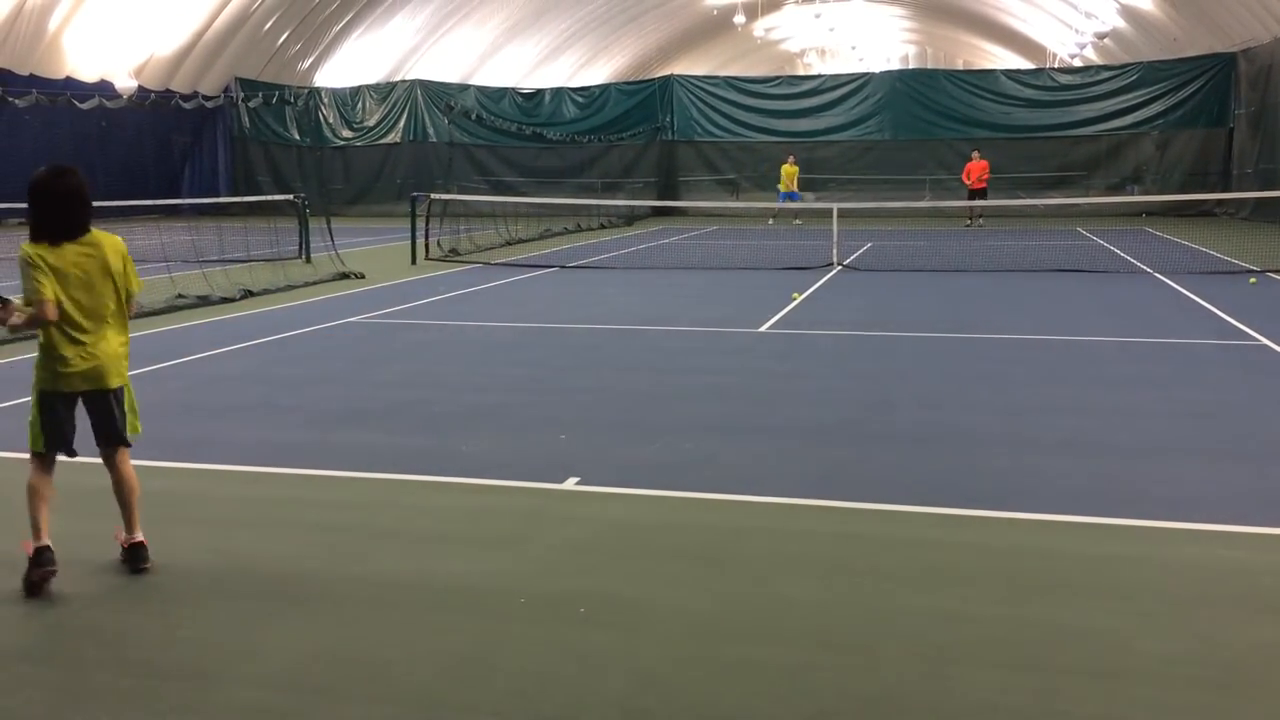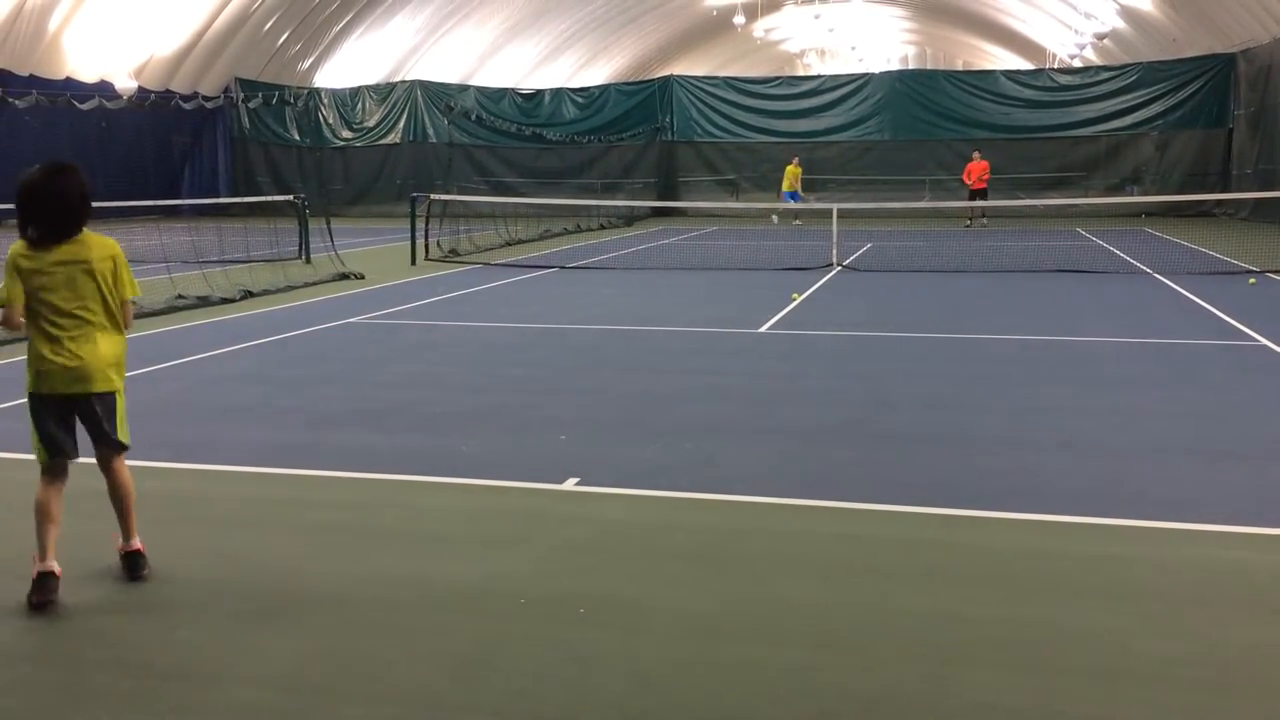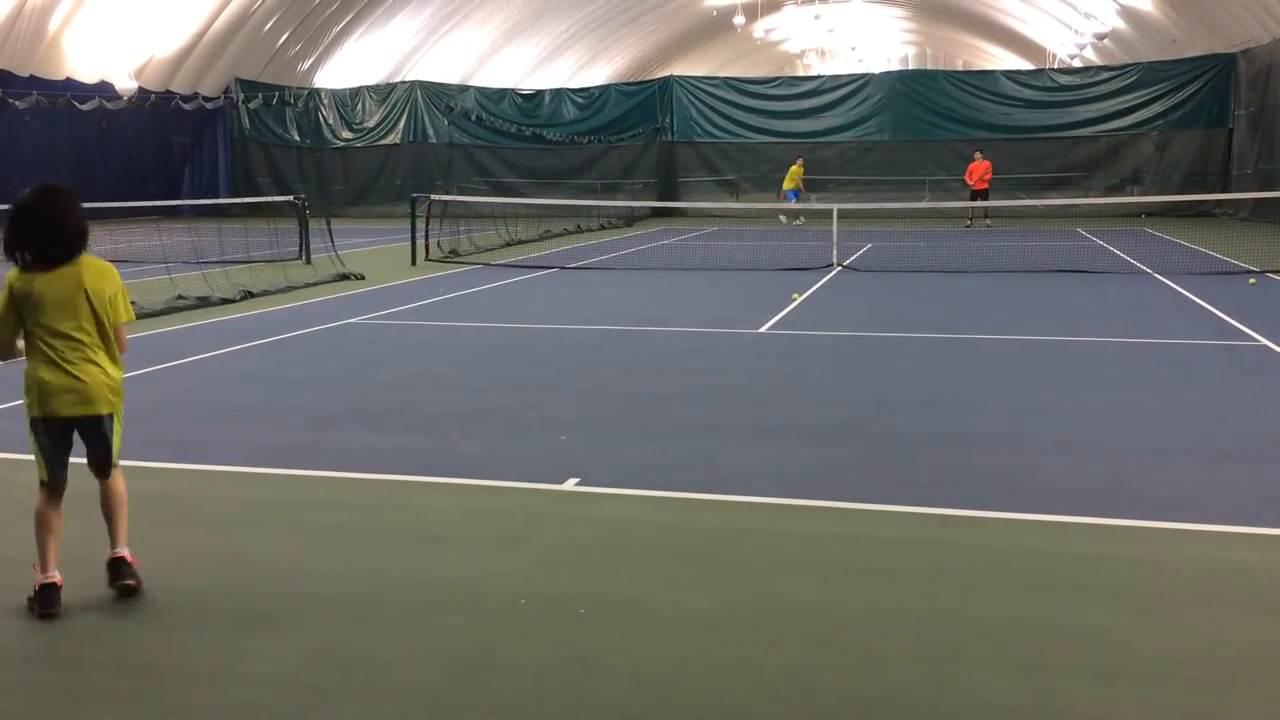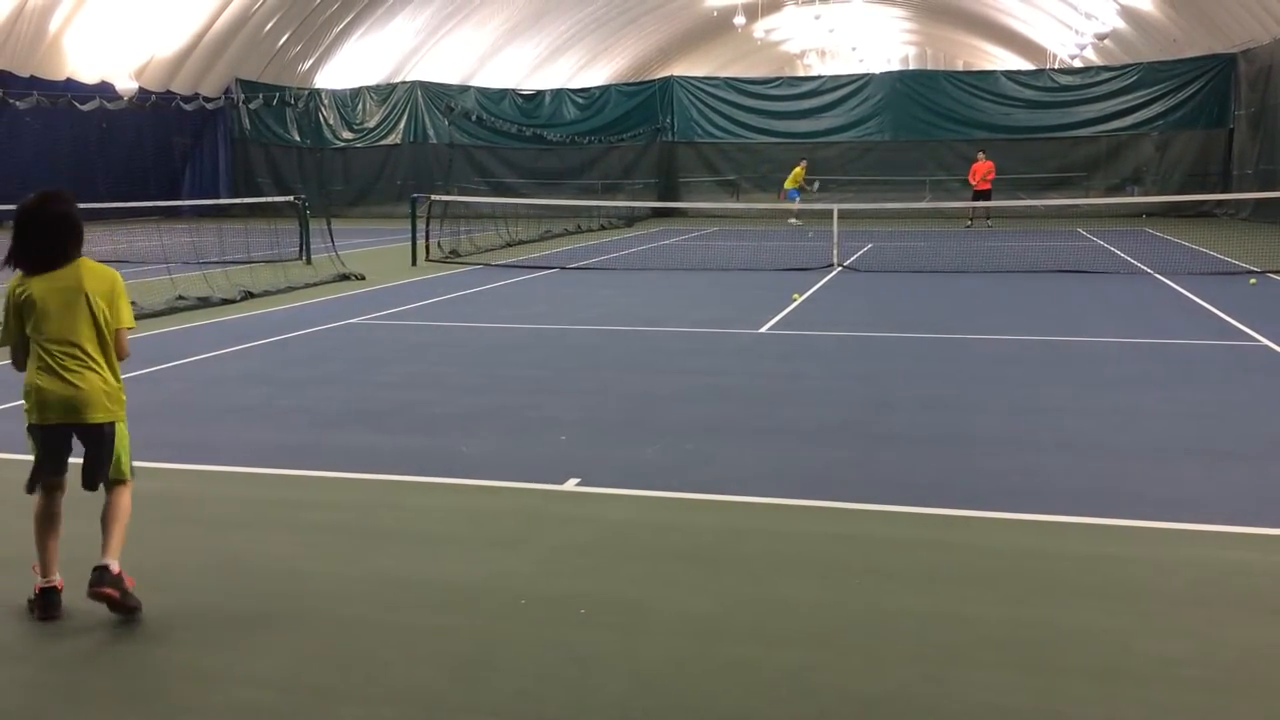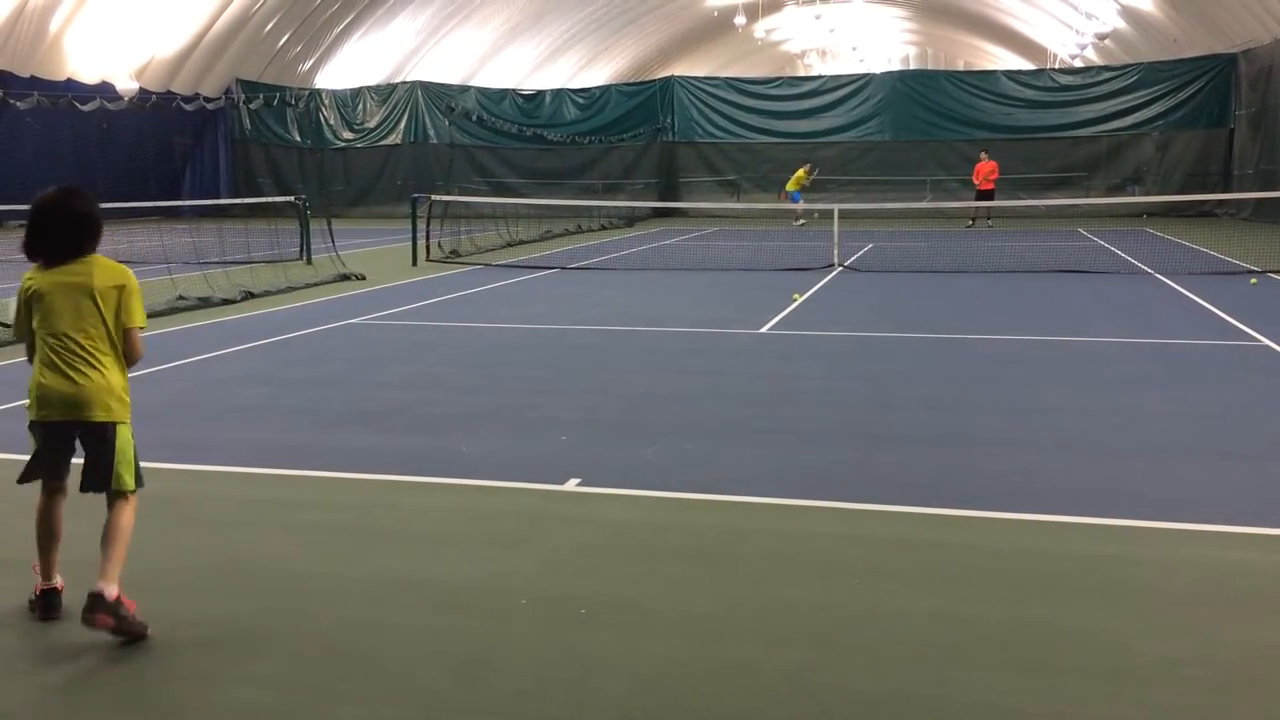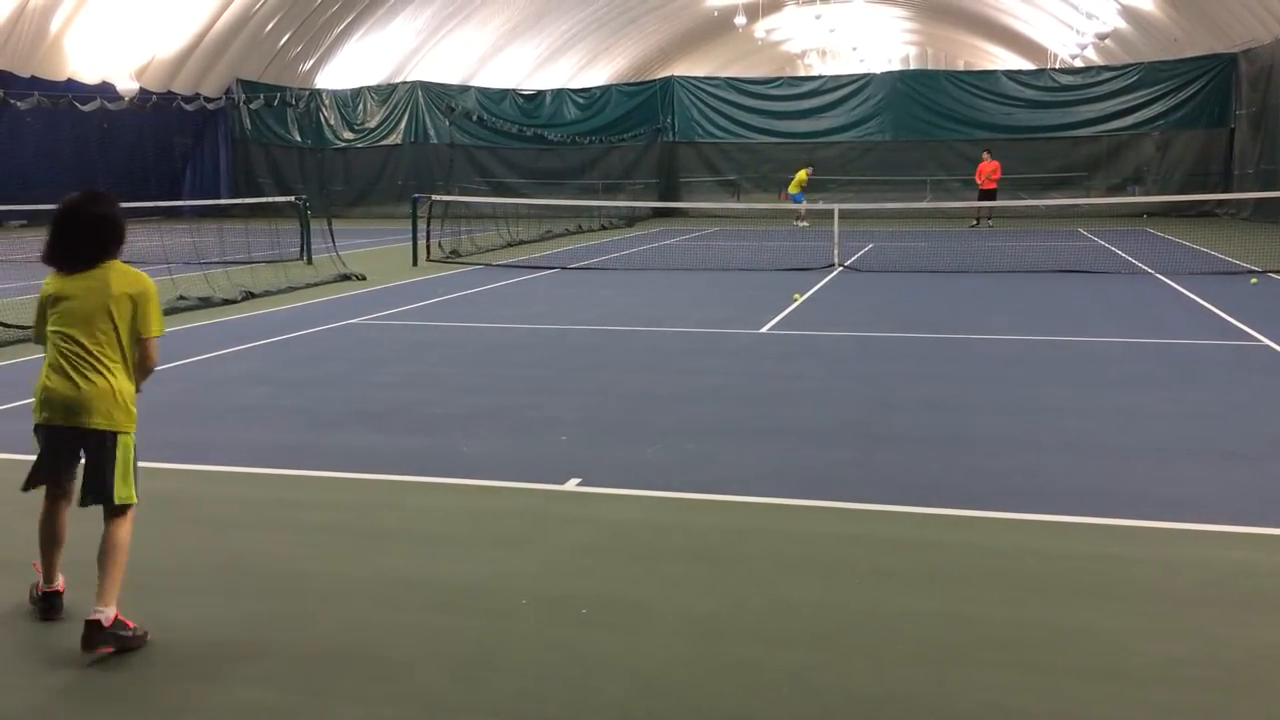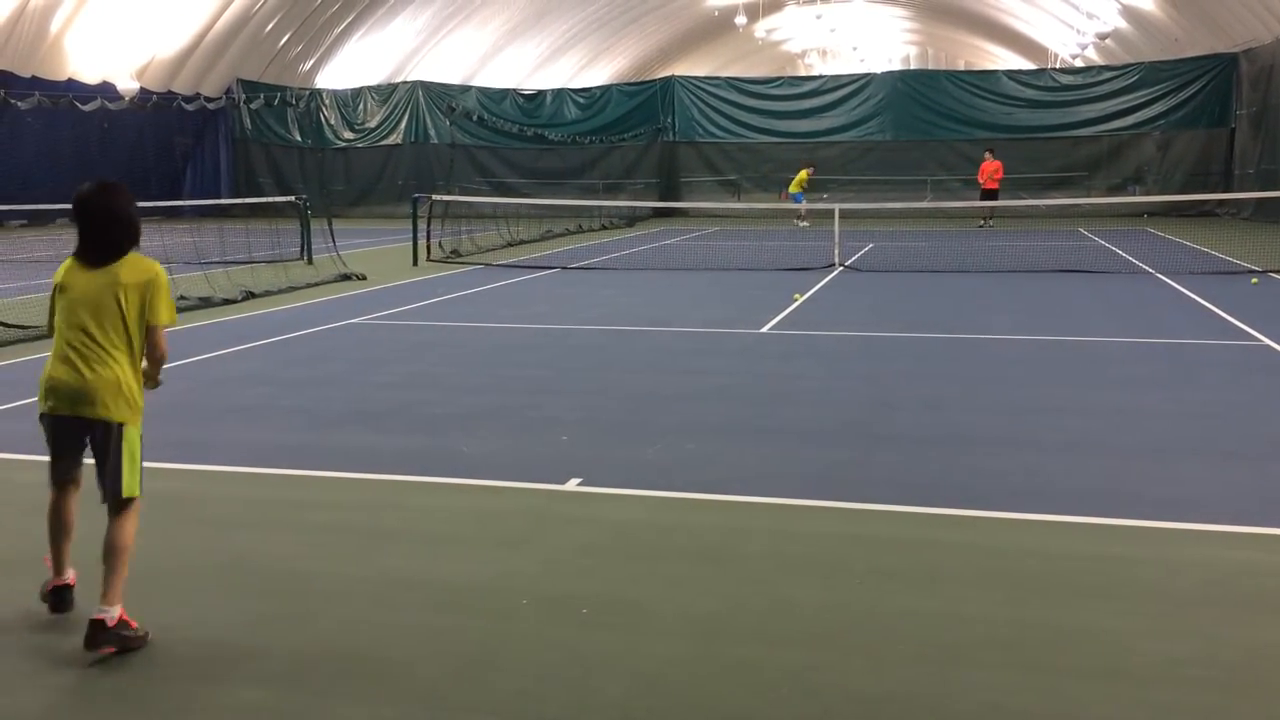
dt=0.1s
person 1, frame 1
right shoulder: (114, 247)
left elbow: (46, 315)
right elbow: (128, 308)
left hip: (58, 372)
right hip: (108, 369)
left knee: (42, 461)
right knee: (117, 455)
left ankle: (41, 549)
right ankle: (135, 541)
person 1, frame 2
right shoulder: (108, 251)
right elbow: (126, 317)
left wrist: (41, 322)
left hip: (48, 378)
right hip: (99, 373)
left knee: (52, 473)
right knee: (113, 461)
left ankle: (46, 571)
right ankle: (131, 548)
person 1, frame 3
right shoulder: (105, 274)
right elbow: (120, 344)
left hip: (48, 397)
right hip: (100, 393)
left knee: (51, 489)
right knee: (108, 473)
left ankle: (48, 582)
right ankle: (120, 558)
person 1, frame 4
right shoulder: (105, 278)
right elbow: (122, 350)
left hip: (46, 403)
right hip: (99, 401)
left knee: (51, 491)
right knee: (119, 484)
left ankle: (48, 586)
right ankle: (109, 570)
person 1, frame 5
left shoulder: (33, 281)
right shoulder: (119, 276)
left elbow: (31, 350)
right elbow: (134, 351)
left hip: (48, 400)
right hip: (103, 401)
left knee: (52, 490)
right knee: (122, 497)
left ankle: (48, 588)
right ankle: (105, 595)
person 1, frame 6
left shoulder: (53, 283)
right shoulder: (137, 284)
left elbow: (46, 343)
right elbow: (147, 360)
right wrist: (132, 378)
left hip: (54, 404)
right hip: (107, 409)
left knee: (57, 495)
right knee: (120, 511)
left ankle: (50, 588)
right ankle: (103, 619)
person 1, frame 7
left shoulder: (67, 272)
right shoulder: (149, 274)
left elbow: (60, 335)
right elbow: (158, 351)
right wrist: (150, 376)
left hip: (59, 393)
right hip: (112, 399)
left knee: (65, 484)
right knee: (123, 506)
left ankle: (60, 582)
right ankle: (108, 619)
